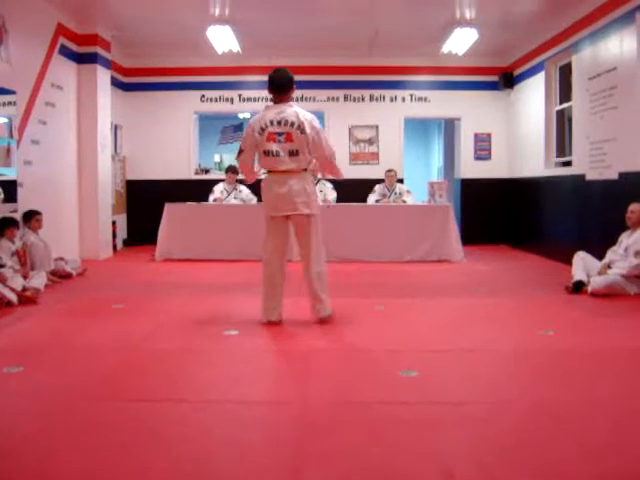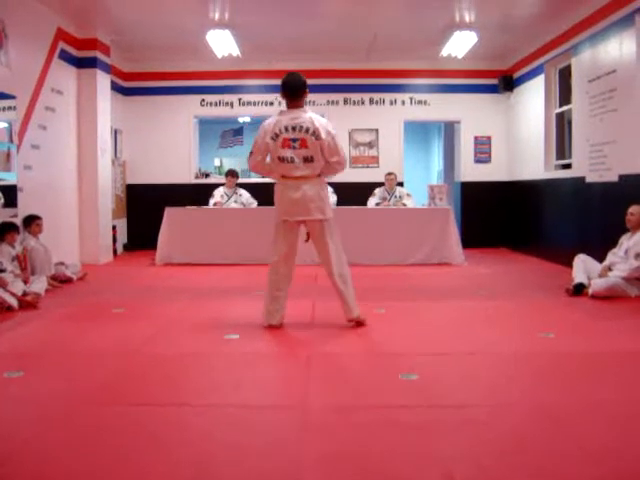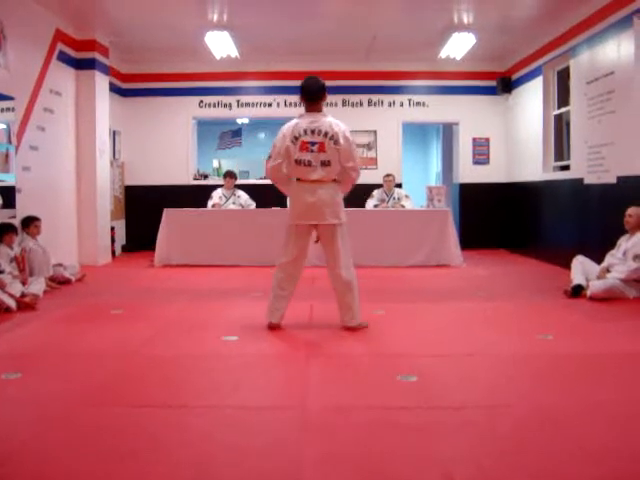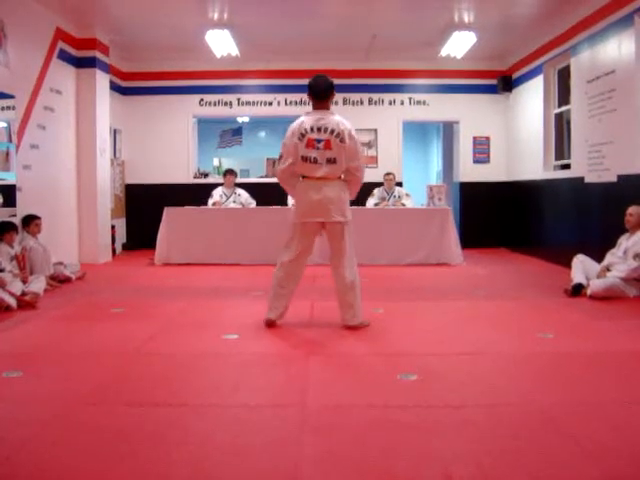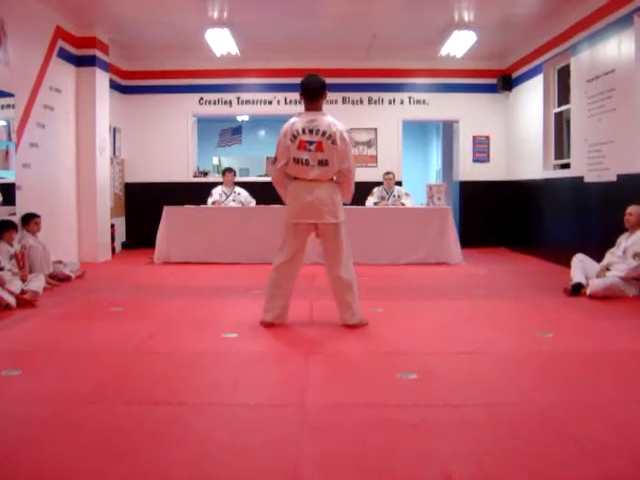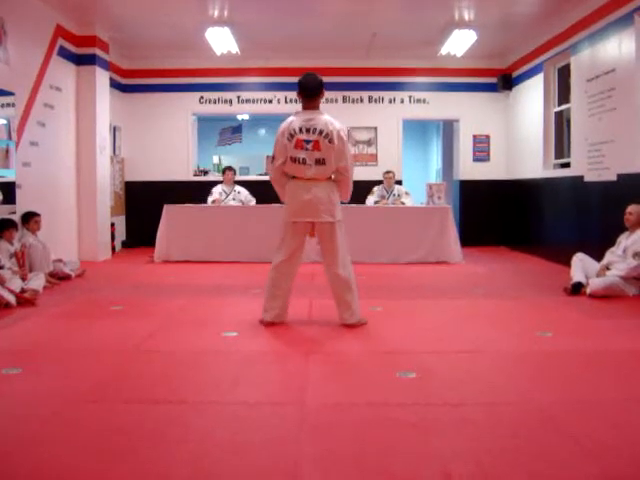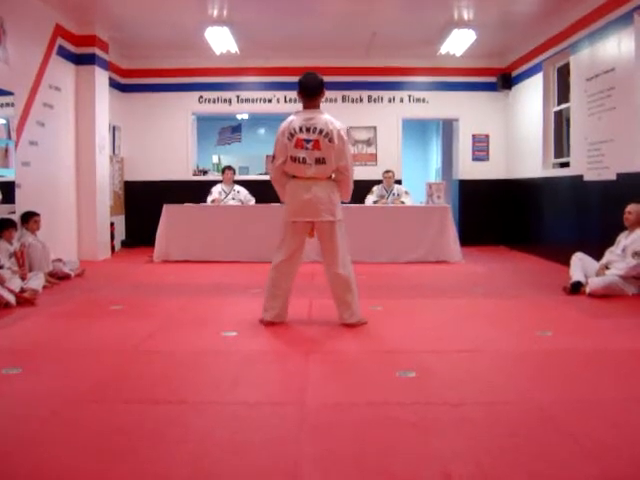
dt=0.2s
person 1, frame 1
left shoulder: (258, 121)
right shoulder: (307, 118)
left elbow: (244, 160)
right elbow: (326, 156)
left wrist: (252, 176)
right wrist: (336, 172)
left hip: (274, 187)
right hip: (301, 187)
left knee: (274, 254)
right knee: (313, 252)
left ankle: (272, 312)
right ankle: (323, 309)
person 1, frame 2
left shoulder: (270, 126)
right shoulder: (320, 124)
left elbow: (255, 162)
right elbow: (338, 162)
left hip: (286, 195)
right hip: (314, 194)
left knee: (281, 259)
right knee: (332, 256)
left ankle: (273, 316)
right ankle: (352, 312)
person 1, frame 3
left shoulder: (289, 129)
right shoulder: (338, 128)
left elbow: (273, 168)
right elbow: (352, 169)
left hip: (300, 198)
right hip: (328, 198)
left knee: (289, 260)
right knee: (340, 262)
left ankle: (275, 316)
right ankle: (351, 318)
person 1, frame 4
left shoulder: (297, 127)
right shoulder: (344, 127)
left elbow: (284, 170)
right elbow: (356, 169)
right wrist: (346, 194)
left hip: (306, 196)
right hip: (335, 196)
left knee: (292, 257)
right knee: (343, 260)
left ankle: (274, 313)
right ankle: (353, 317)
person 1, frame 5
left shoulder: (289, 127)
right shoulder: (336, 128)
left elbow: (279, 171)
right elbow: (347, 171)
right wrist: (343, 198)
left hip: (298, 197)
right hip: (327, 197)
left knee: (286, 259)
right knee: (339, 261)
left ankle: (272, 314)
right ankle: (351, 316)
person 1, frame 6
left shoulder: (287, 126)
right shoulder: (334, 127)
left elbow: (277, 170)
right elbow: (344, 169)
right wrist: (342, 197)
left hip: (296, 196)
right hip: (325, 196)
left knee: (285, 258)
right knee: (337, 260)
left ankle: (272, 313)
right ankle: (350, 315)
person 1, frame 7
left shoulder: (287, 126)
right shoulder: (334, 126)
left elbow: (277, 169)
right elbow: (345, 169)
left wrist: (287, 196)
right wrist: (342, 196)
left hip: (297, 195)
right hip: (325, 195)
left knee: (285, 258)
right knee: (337, 259)
left ankle: (272, 313)
right ankle: (350, 314)
